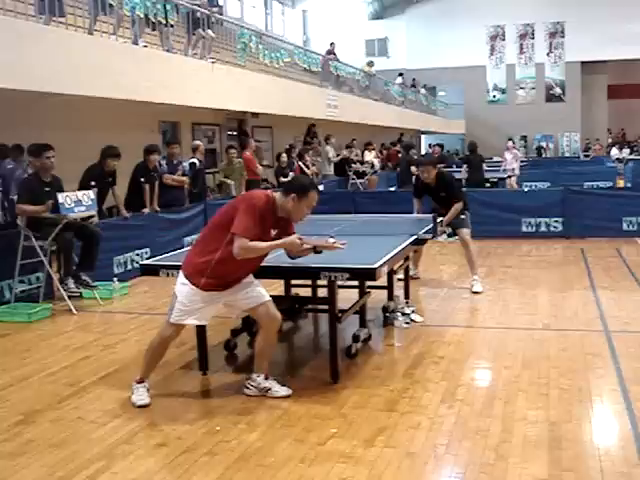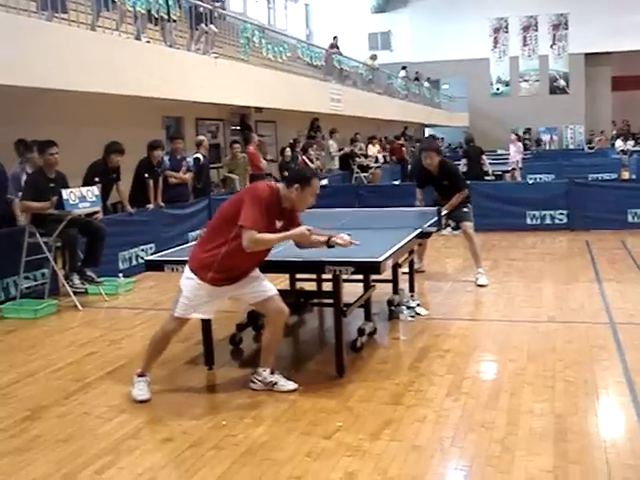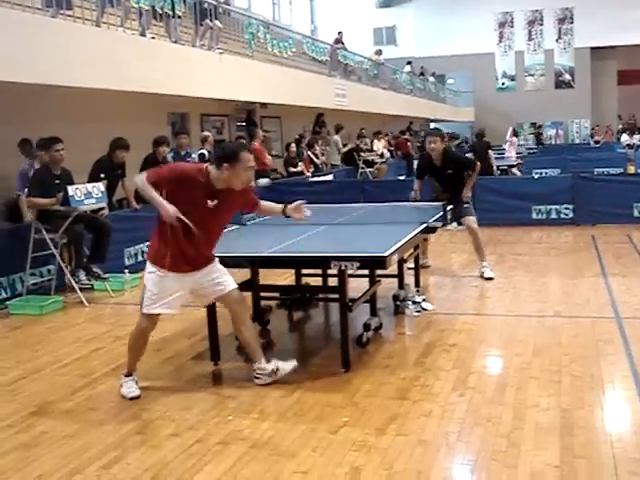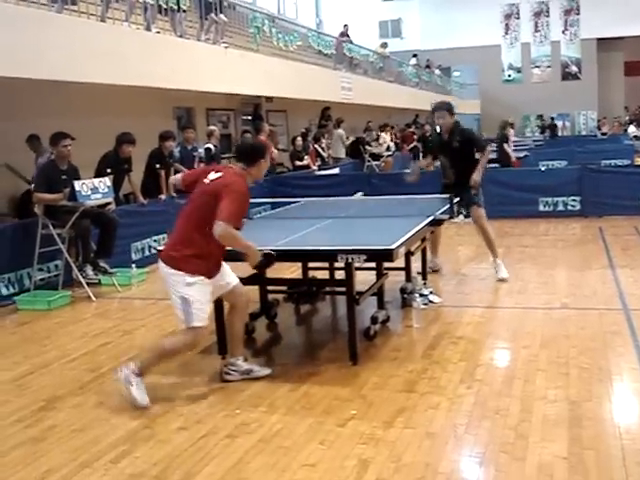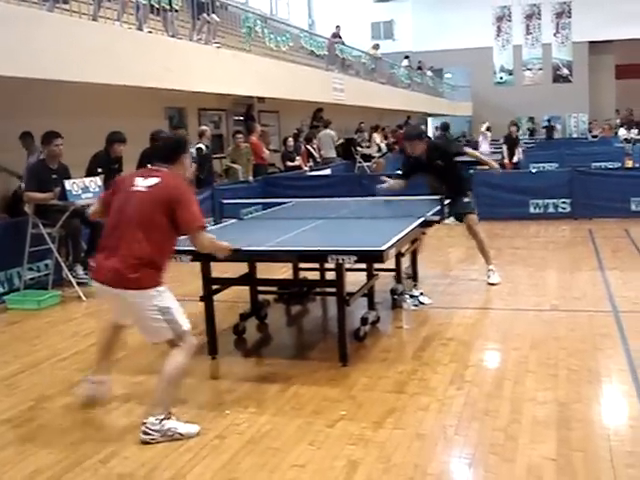
dt=0.5s
person 1, frame 1
left shoulder: (283, 215)
right shoulder: (254, 202)
left elbow: (293, 251)
right elbow: (240, 250)
left wrist: (318, 246)
right wrist: (281, 242)
left hip: (237, 279)
right hip: (200, 275)
left knee: (272, 319)
right knee: (170, 331)
left ankle: (257, 380)
right ankle: (141, 383)
person 1, frame 2
left shoulder: (287, 207)
right shoulder: (259, 195)
left elbow: (302, 241)
right elbow: (250, 242)
left wrist: (330, 240)
right wrist: (291, 234)
left hip: (243, 273)
right hip: (206, 270)
left knee: (279, 312)
right knee: (174, 325)
left ankle: (264, 374)
right ankle: (142, 376)
person 1, frame 3
left shoulder: (239, 190)
right shoulder: (185, 174)
left elbow: (257, 206)
right elbow: (141, 179)
left wrist: (284, 210)
right wrist: (162, 204)
left hip: (204, 263)
right hip: (166, 264)
left knee: (238, 303)
right knee: (146, 324)
left ankle: (263, 366)
right ankle: (129, 375)
person 1, frame 4
left shoulder: (217, 171)
right shoulder: (237, 186)
left elbow: (176, 180)
right elbow: (221, 231)
right wrist: (250, 250)
left hip: (206, 259)
right hip: (185, 266)
left knee: (240, 298)
right knee: (195, 336)
left ankle: (235, 363)
right ankle: (135, 371)
person 1, frame 5
left shoulder: (128, 179)
right shoulder: (178, 189)
left elbow: (95, 212)
right elbow: (203, 243)
right wrist: (222, 248)
left hip: (103, 274)
right hip: (137, 282)
left knee: (118, 322)
right knee: (184, 344)
left ankle: (97, 381)
right ankle: (156, 422)
person 2, frame 1
left shoulder: (447, 179)
right shoulder: (419, 180)
left elbow: (459, 204)
right elbow: (417, 198)
left wrist: (445, 222)
right wrist: (417, 211)
left hip: (457, 211)
right hip: (437, 210)
left knee: (465, 238)
left ankle: (475, 279)
right ankle: (414, 269)
person 2, frame 2
left shoulder: (450, 168)
right shoulder: (421, 169)
left elbow: (463, 192)
right elbow: (419, 187)
left wrist: (446, 209)
right wrist: (420, 200)
left hip: (459, 202)
right hip: (439, 202)
left knee: (468, 231)
left ankle: (480, 271)
right ankle: (419, 263)
person 2, frame 3
left shoulder: (455, 158)
right shoulder: (424, 161)
left elbow: (476, 166)
right elbow: (419, 178)
left wrist: (468, 188)
right wrist: (416, 190)
left hip: (459, 198)
left knee: (472, 227)
left ankle: (484, 265)
right ankle: (424, 259)
person 2, frame 4
left shoulder: (464, 134)
right shoulder: (436, 139)
left elbow: (485, 150)
right elbow: (432, 158)
left wrist: (478, 172)
right wrist: (419, 166)
left hip: (467, 185)
right hip: (448, 186)
left knee: (480, 222)
left ankle: (498, 263)
right ankle: (434, 260)
person 2, frame 5
left shoulder: (440, 148)
right shoulder: (411, 161)
left elbow: (465, 151)
right elbow: (402, 182)
left wrist: (488, 162)
right wrist: (389, 185)
left hip: (460, 192)
left knee: (472, 226)
left ankle: (491, 268)
person 3, frame 1
left shoulder: (56, 181)
right shoulder: (29, 182)
right elbow: (19, 209)
right wrist: (43, 208)
left hip: (59, 220)
right hip: (39, 224)
left knee: (93, 233)
right knee: (66, 237)
left ankle: (80, 272)
right ankle: (66, 278)
person 3, frame 2
left shoulder: (61, 177)
right shoulder: (33, 178)
right elbow: (24, 206)
right wrist: (48, 205)
left hip: (63, 216)
right hip: (44, 221)
left knee: (98, 229)
right knee: (71, 234)
left ankle: (85, 269)
right ankle: (72, 274)
person 3, frame 3
left shoulder: (66, 173)
right shoulder: (39, 175)
right elbow: (30, 202)
right wrist: (53, 201)
left hip: (69, 213)
right hip: (50, 217)
left knee: (103, 225)
right knee: (77, 230)
left ankle: (91, 265)
right ankle: (77, 270)
person 3, frame 4
left shoulder: (73, 169)
right shoulder: (46, 170)
right elbow: (37, 197)
right wrist: (61, 196)
left hip: (76, 207)
right hip: (57, 212)
left knee: (110, 220)
right knee: (84, 225)
left ankle: (99, 259)
right ankle: (85, 265)
person 3, frame 5
left shoulder: (64, 168)
right shoulder: (35, 169)
right elbow: (27, 197)
right wrist: (51, 195)
left hip: (66, 207)
right hip: (47, 210)
right knee: (74, 225)
right ankle: (75, 265)
